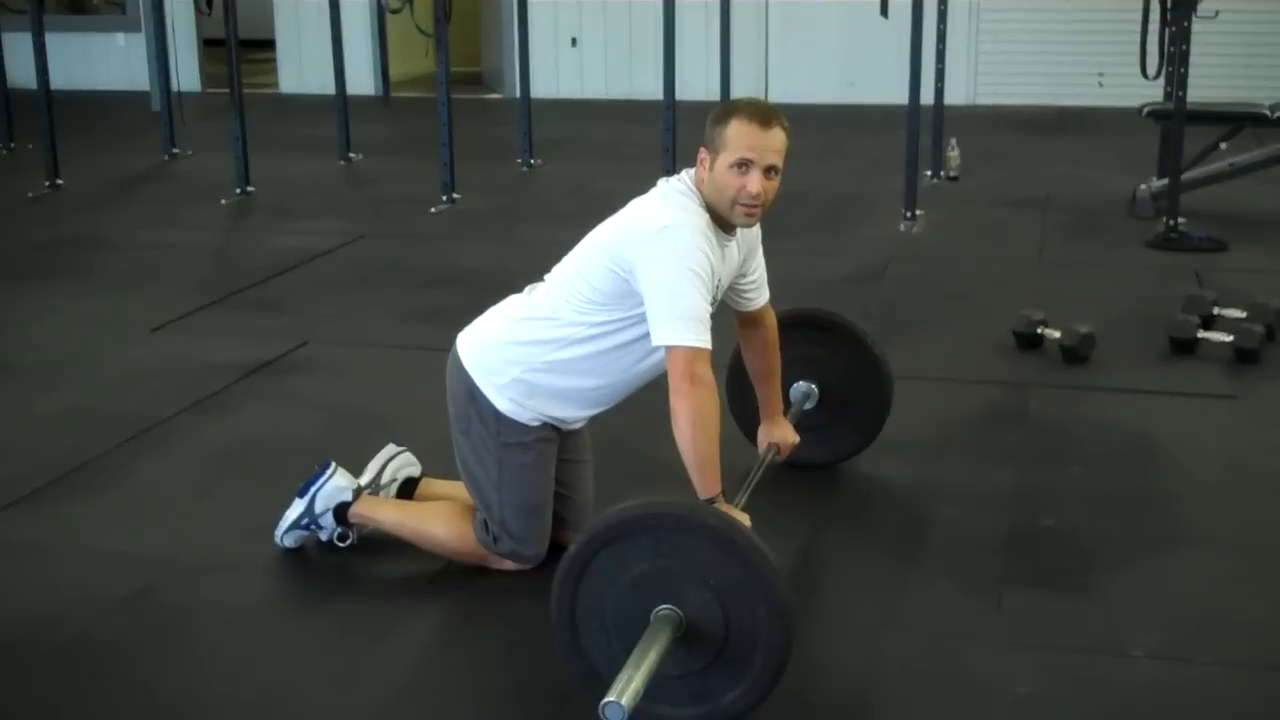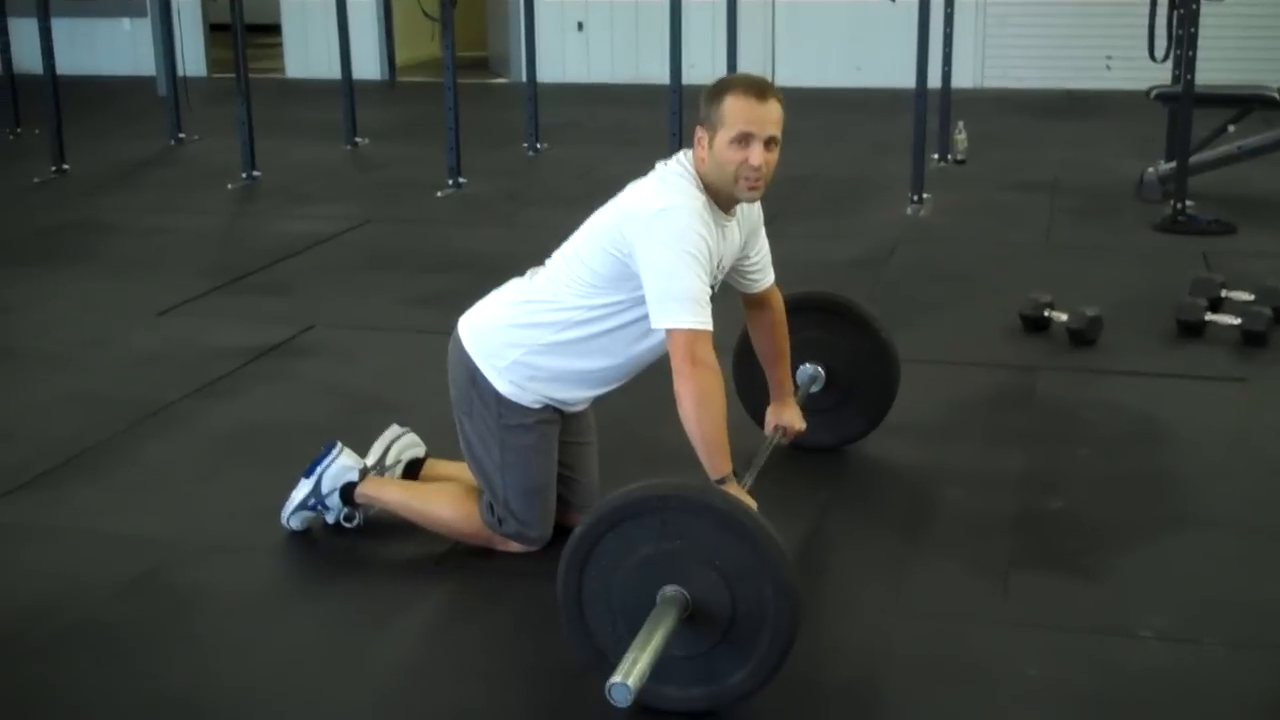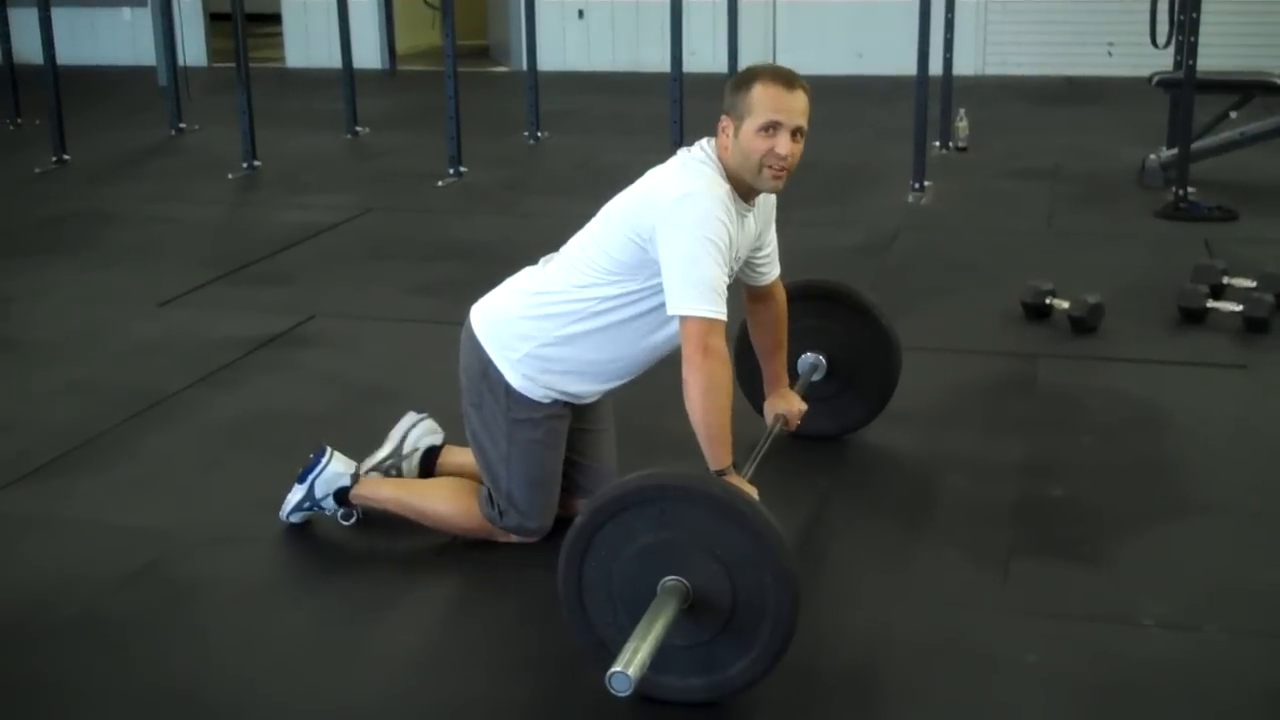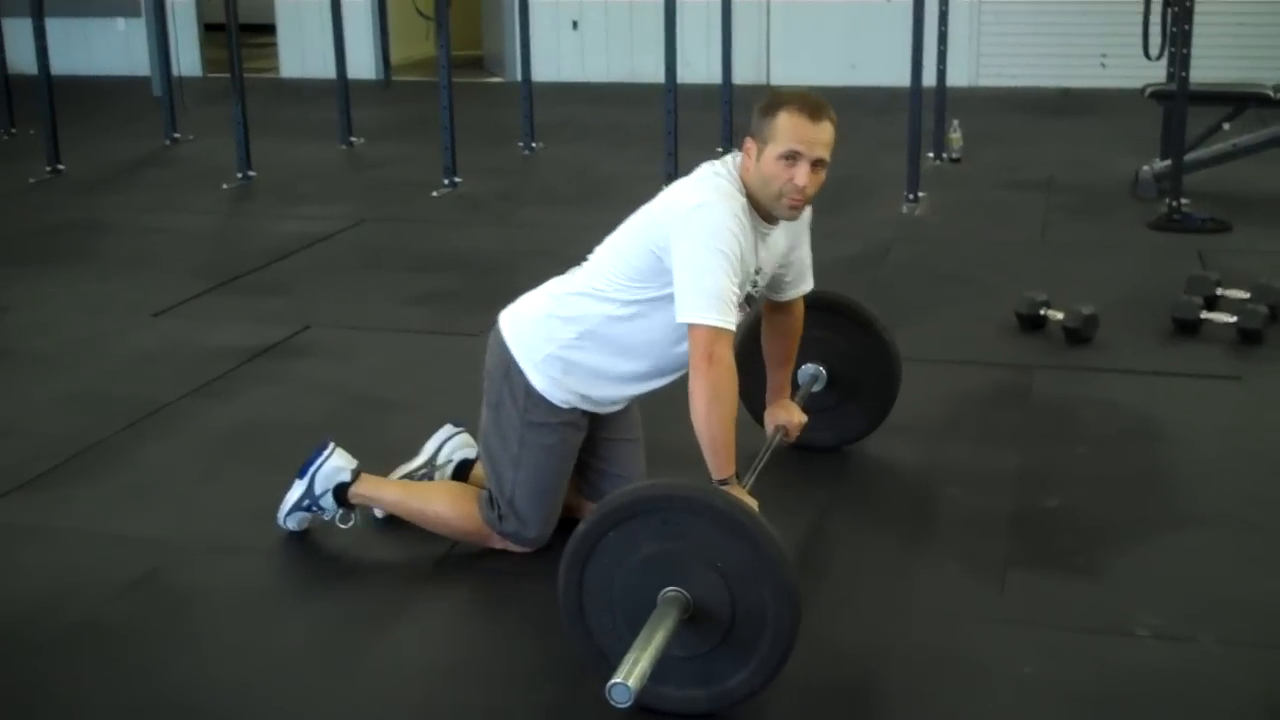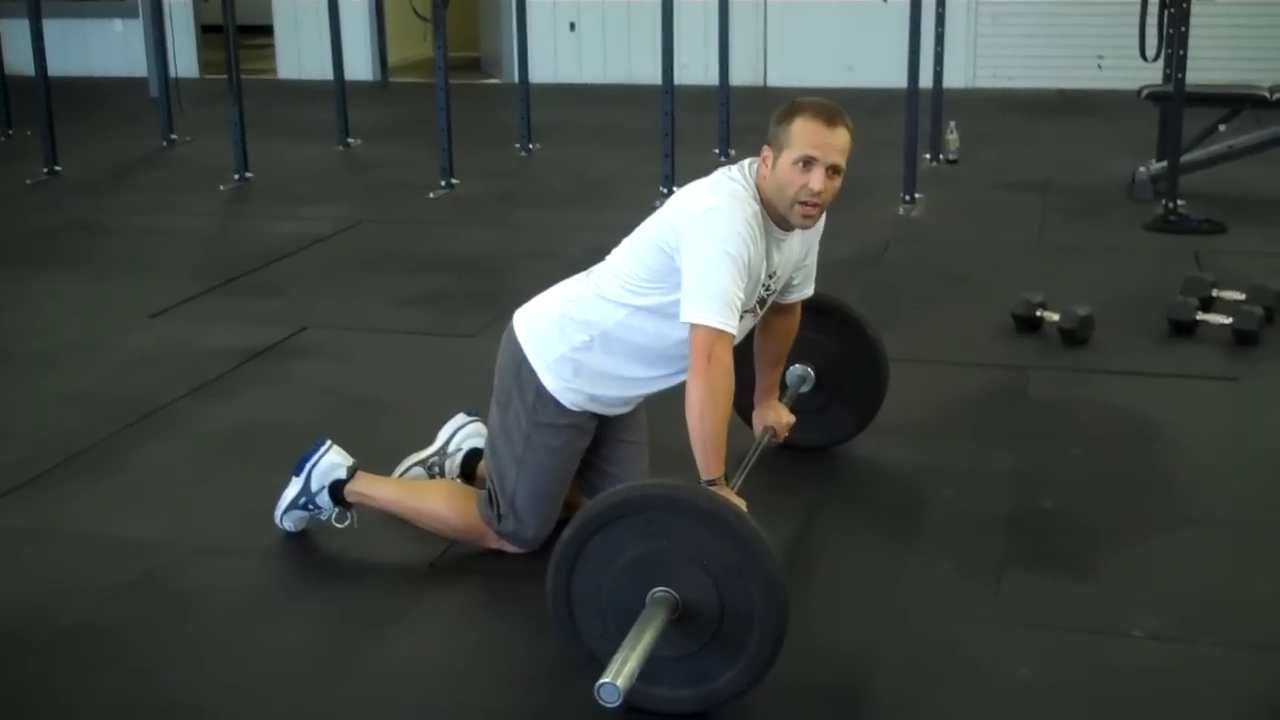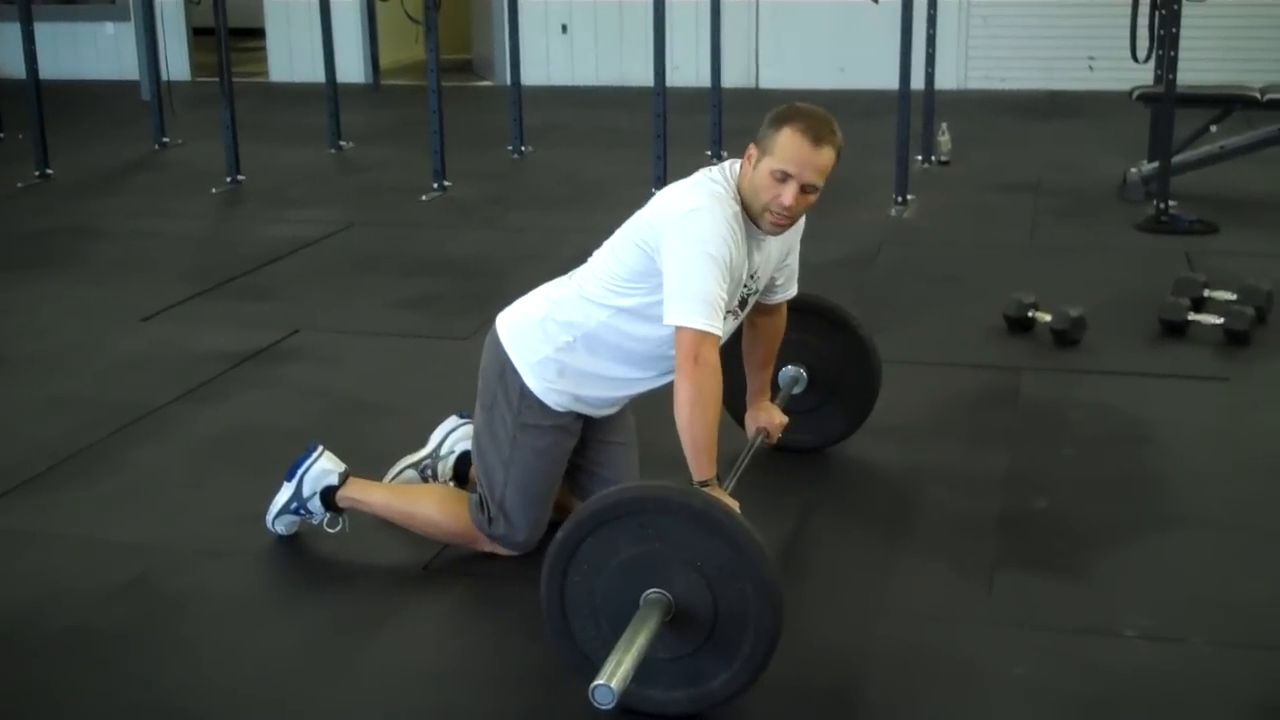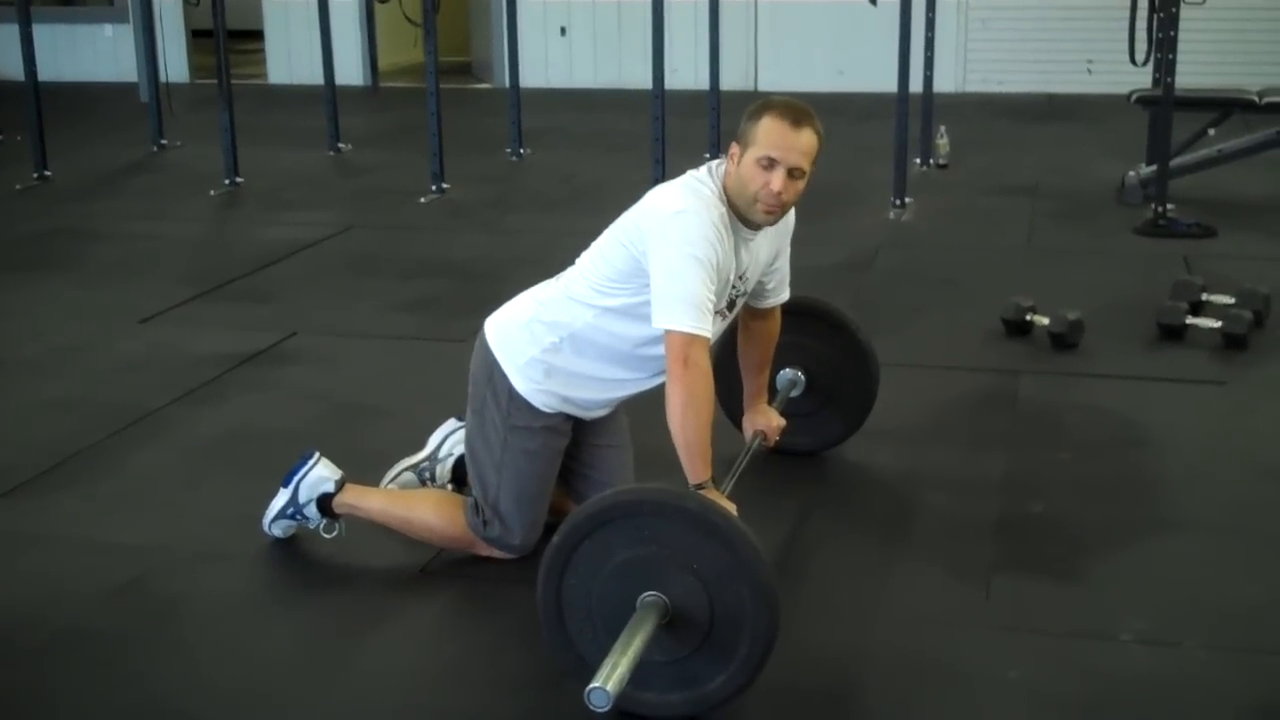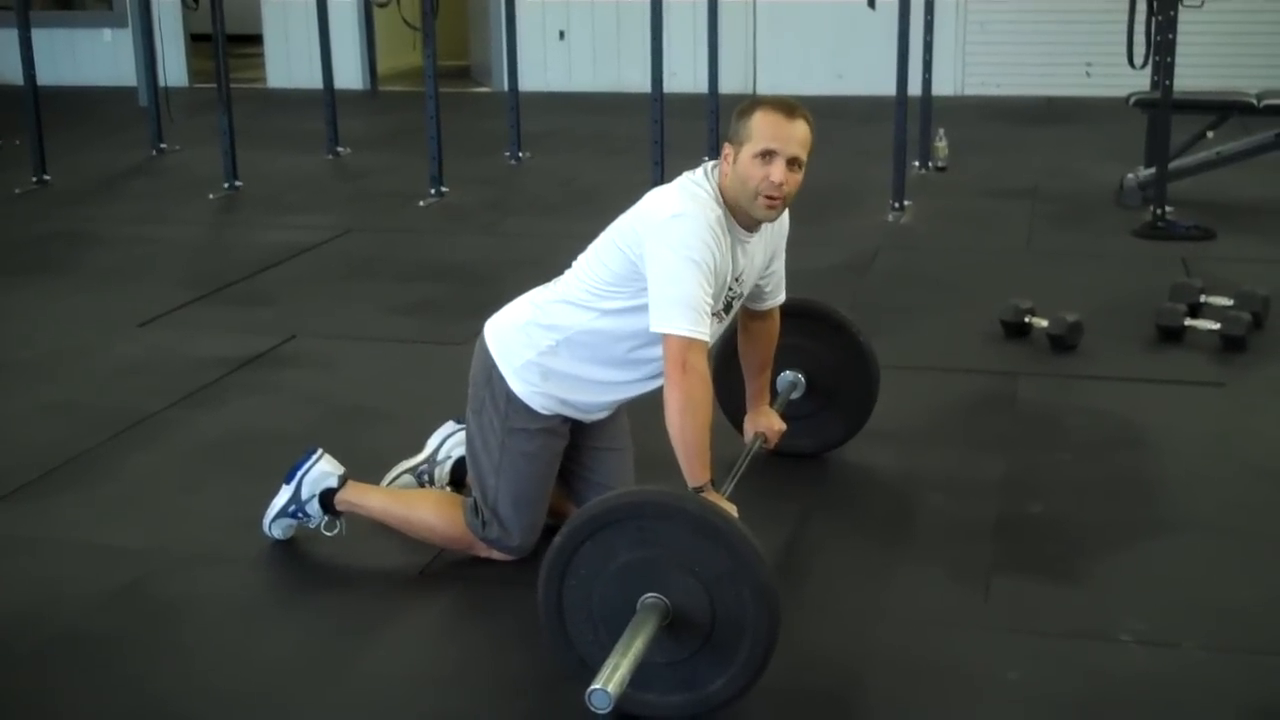
dt=0.5s
person 1, frame 1
left shoulder: (737, 218)
right shoulder: (677, 234)
left elbow: (756, 317)
right elbow: (689, 381)
left wrist: (773, 415)
right wrist: (714, 505)
left hip: (544, 382)
right hip: (502, 384)
left knee: (566, 529)
right knee: (514, 550)
left ankle: (404, 486)
right ankle: (345, 503)
person 1, frame 2
left shoulder: (739, 201)
right shoulder: (674, 216)
left elbow: (762, 298)
right elbow: (692, 362)
left wrist: (783, 399)
right wrist: (724, 486)
left hip: (547, 367)
right hip: (505, 368)
left knee: (573, 512)
right knee: (520, 533)
left ankle: (406, 468)
right ankle: (352, 484)
person 1, frame 3
left shoulder: (754, 189)
right shoulder: (698, 203)
left elbow: (764, 290)
right elbow: (704, 351)
left wrist: (778, 387)
right wrist: (724, 477)
left hip: (564, 356)
right hip: (519, 359)
left knee: (588, 499)
right knee: (519, 523)
left ankle: (426, 456)
right ankle: (345, 485)
person 1, frame 4
left shoulder: (783, 204)
right shoulder: (712, 214)
left elbow: (784, 301)
right elbow: (711, 359)
left wrist: (779, 398)
right wrist: (725, 487)
left hip: (596, 375)
right hip: (544, 366)
right knee: (517, 532)
left ankle: (461, 465)
right ankle: (346, 482)
person 1, frame 5
left shoulder: (803, 213)
right shoulder: (724, 217)
left elbow: (782, 304)
right elbow: (709, 358)
left wrist: (767, 399)
right wrist: (714, 487)
left hip: (607, 375)
right hip: (556, 365)
right knee: (515, 532)
left ankle: (470, 453)
right ankle: (340, 480)
person 1, frame 6
left shoulder: (782, 212)
right shoulder: (702, 217)
left elbow: (768, 306)
right elbow: (696, 358)
left wrist: (759, 400)
right wrist: (706, 488)
left hip: (593, 378)
right hip: (540, 367)
right knee: (507, 536)
left ankle: (465, 455)
right ankle: (333, 487)
person 1, frame 7
left shoulder: (773, 215)
right shoulder: (689, 218)
left elbow: (761, 309)
right elbow: (686, 362)
left wrist: (756, 403)
right wrist: (702, 490)
left hip: (585, 381)
right hip: (530, 368)
right knee: (503, 538)
left ankle: (463, 455)
right ankle: (327, 492)
person 1, frame 8
left shoulder: (769, 216)
right shoulder: (685, 222)
left elbow: (761, 311)
right elbow: (685, 366)
left wrist: (759, 406)
right wrist: (702, 492)
left hip: (586, 384)
right hip: (530, 373)
right knee: (503, 541)
left ankle: (463, 460)
right ankle: (330, 490)
